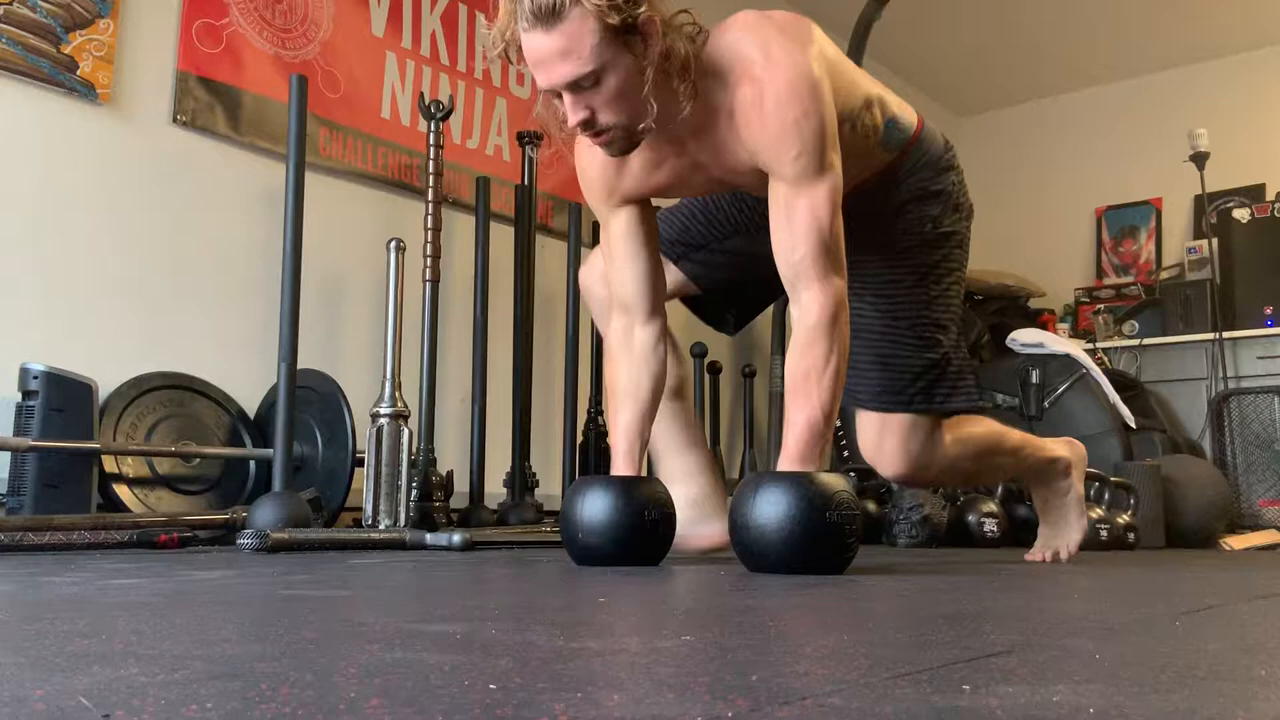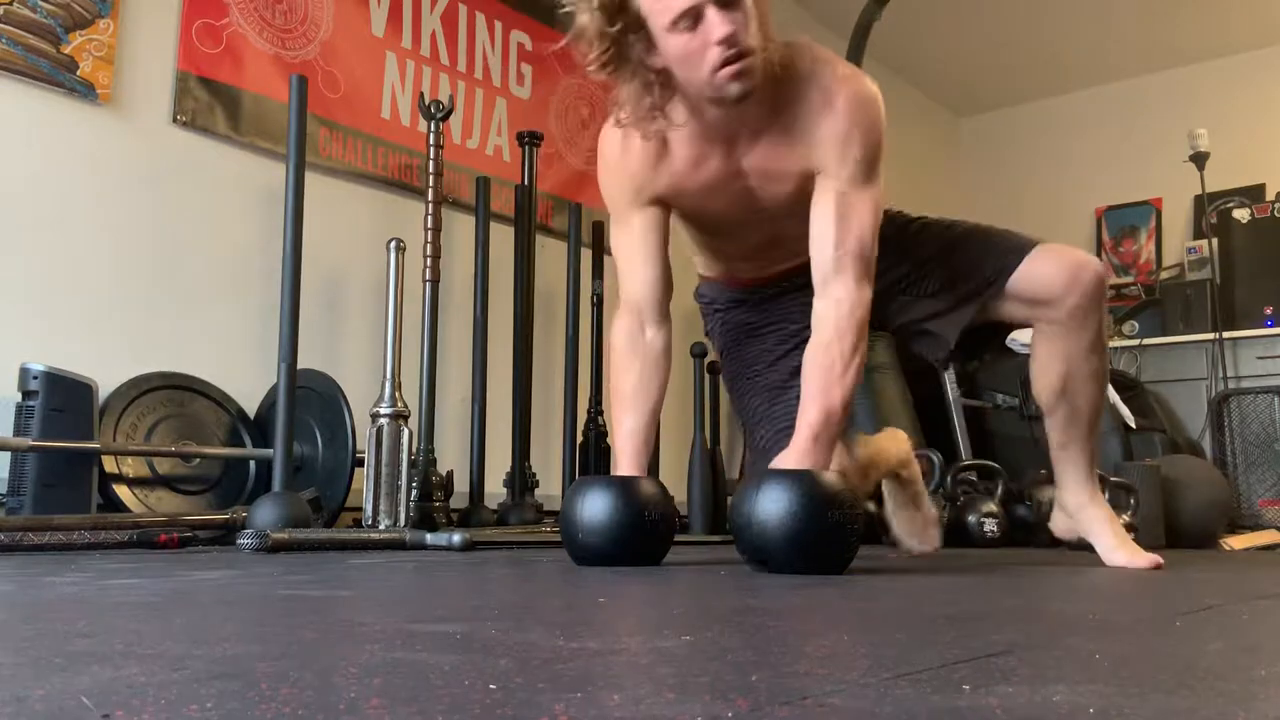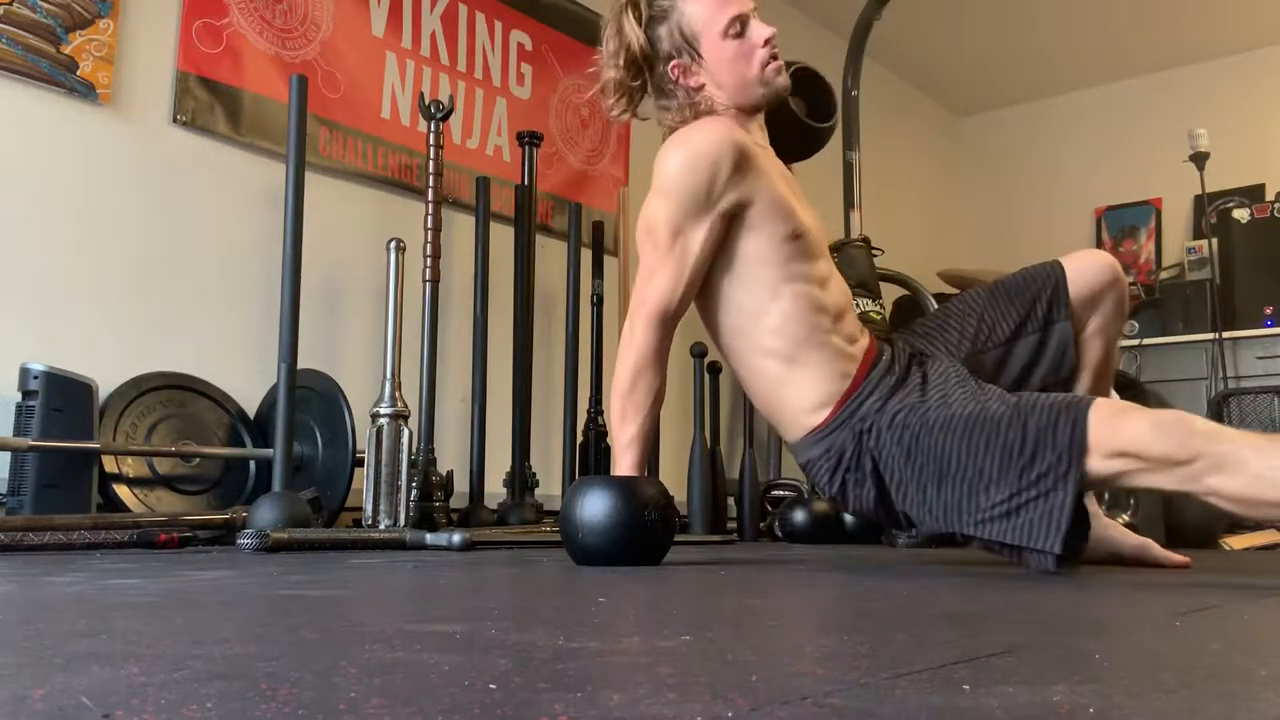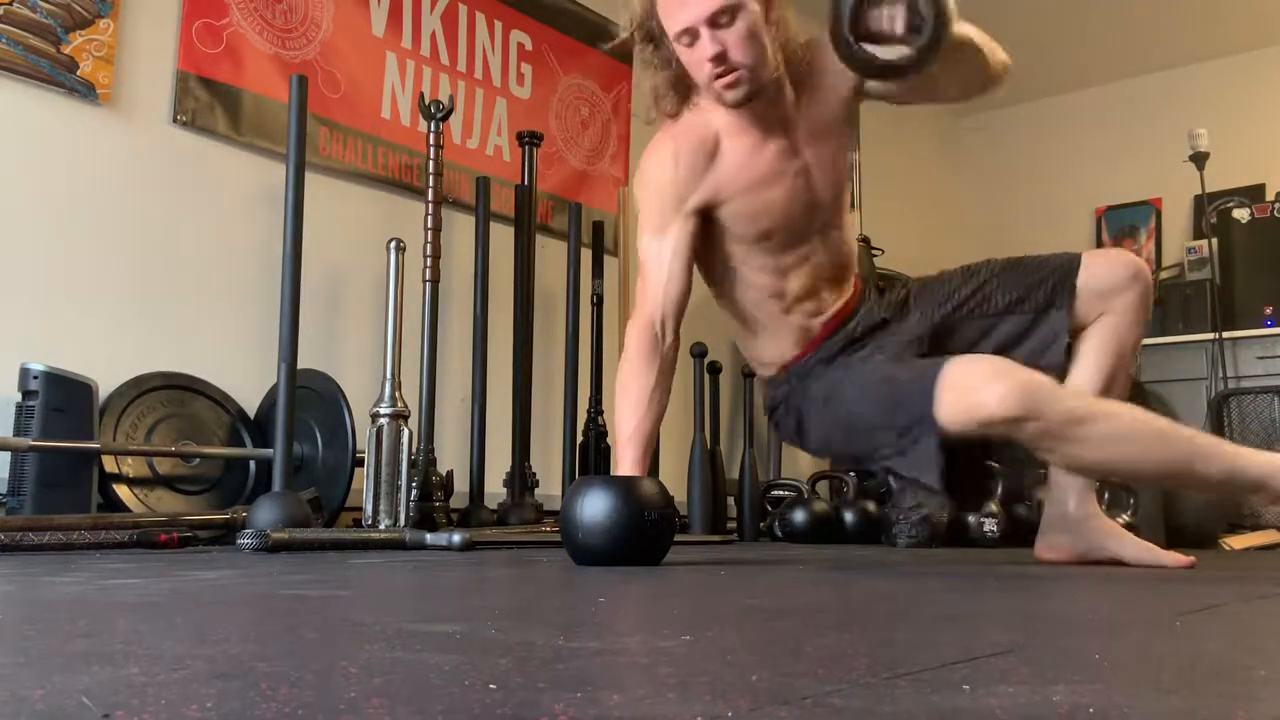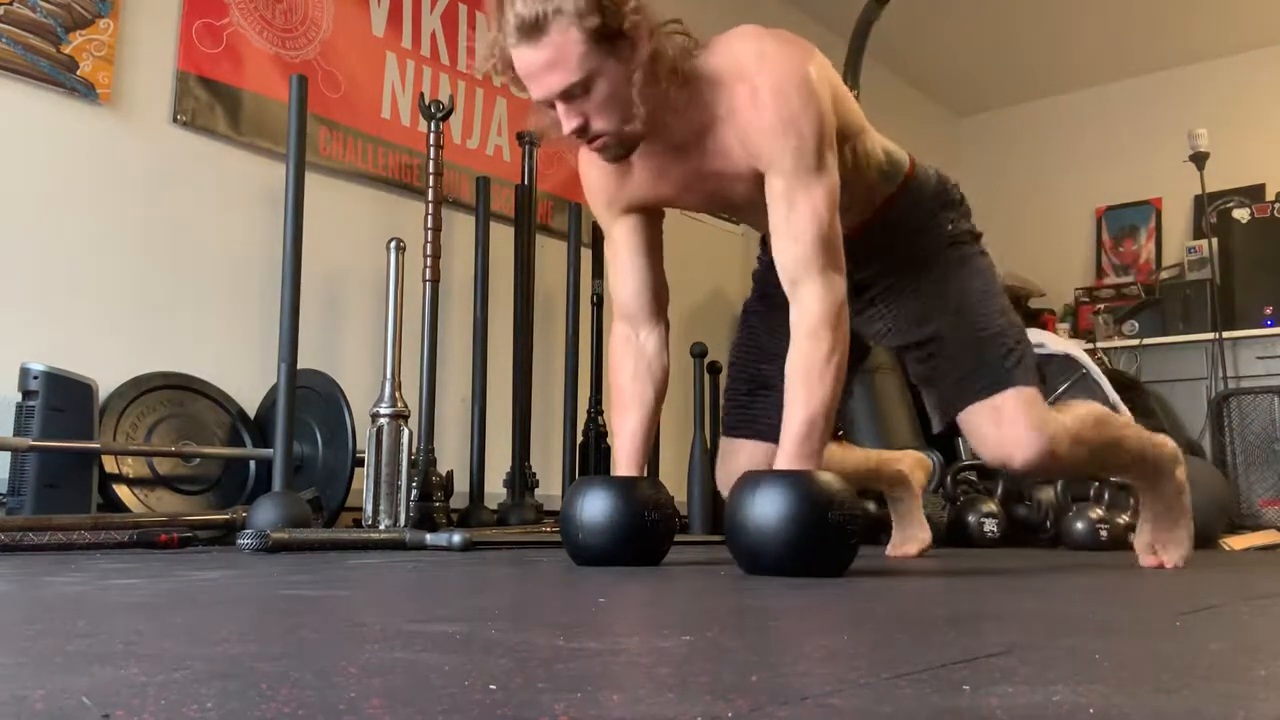
dt=1s
person 1, frame 1
left shoulder: (768, 79)
right shoulder: (601, 154)
left elbow: (818, 299)
right elbow: (634, 320)
right wrist: (624, 485)
left hip: (900, 185)
left knee: (900, 453)
right knee: (602, 282)
left ankle: (1056, 466)
right ankle: (699, 500)
person 1, frame 2
left shoulder: (834, 96)
right shoulder: (633, 142)
left elbow: (847, 294)
right elbow: (641, 323)
left wrist: (807, 453)
left hip: (862, 251)
right hip: (749, 301)
left knee: (1070, 283)
left ankle: (1078, 498)
person 1, frame 3
left shoulder: (742, 152)
right shoulder: (705, 147)
right elbow: (651, 318)
right wrist: (625, 486)
left hip: (895, 370)
right hip: (871, 436)
left knee: (1095, 277)
right knee: (1150, 441)
left ankle: (1074, 517)
person 1, frame 4
left shoulder: (825, 71)
right shoulder: (681, 156)
left elbow: (989, 71)
right elbow: (654, 326)
right wrist: (629, 487)
left hip: (891, 313)
right hip: (814, 376)
left knee: (1121, 279)
right knee: (1002, 394)
left ankle: (1070, 516)
person 1, frame 5
left shoulder: (767, 85)
right shoulder: (607, 166)
left elbow: (817, 297)
right elbow: (637, 328)
left wrist: (795, 475)
right wrist: (627, 485)
left hip: (908, 227)
right hip: (793, 257)
left knee: (1021, 445)
right knee: (744, 482)
left ankle: (1153, 463)
right ankle: (901, 477)
